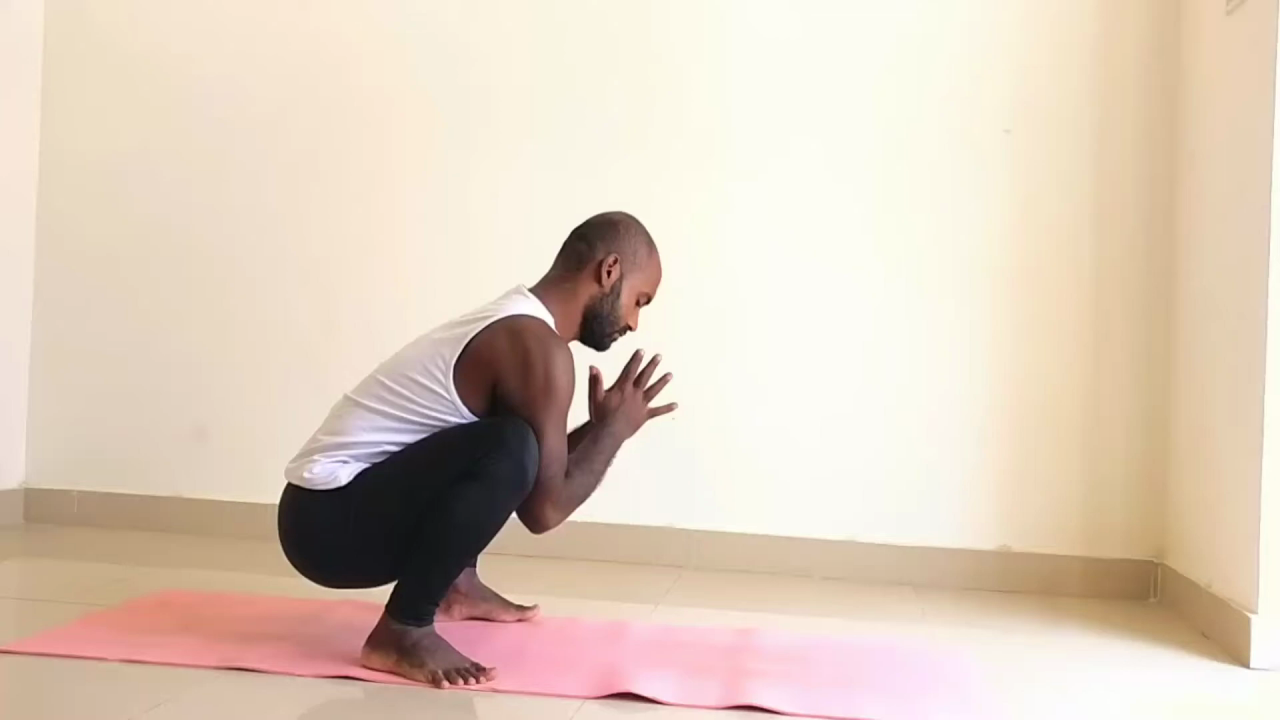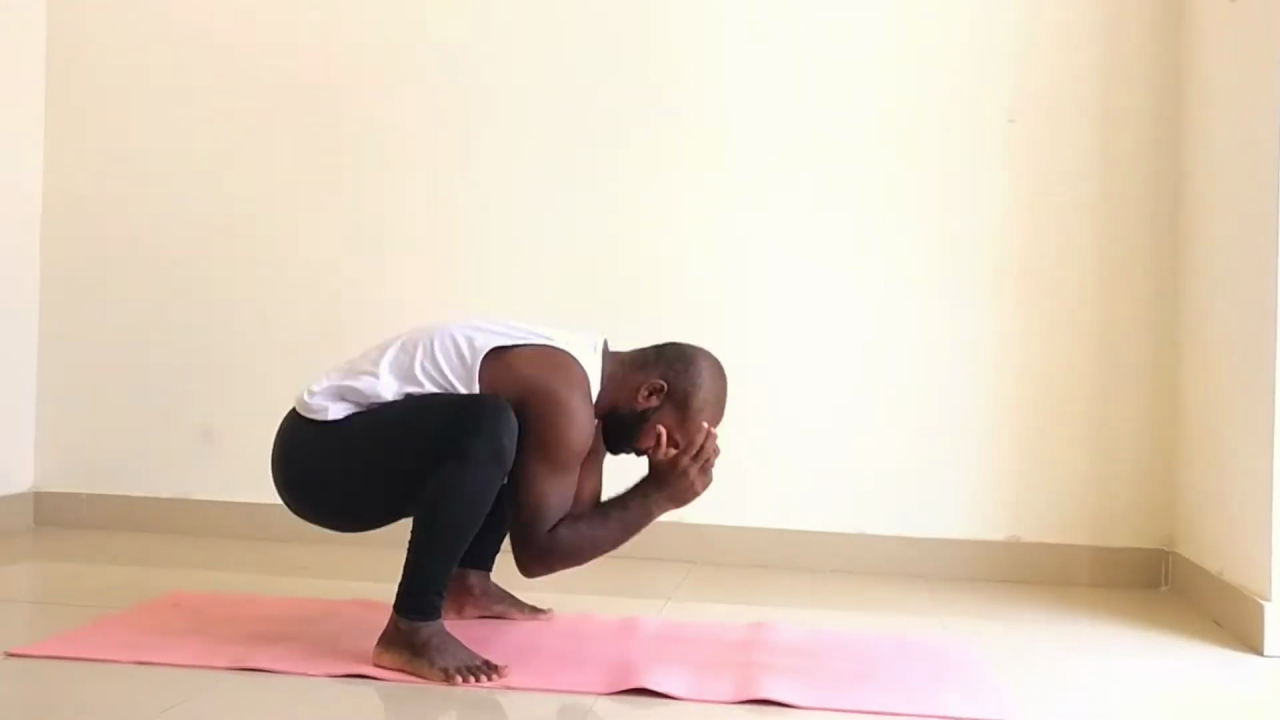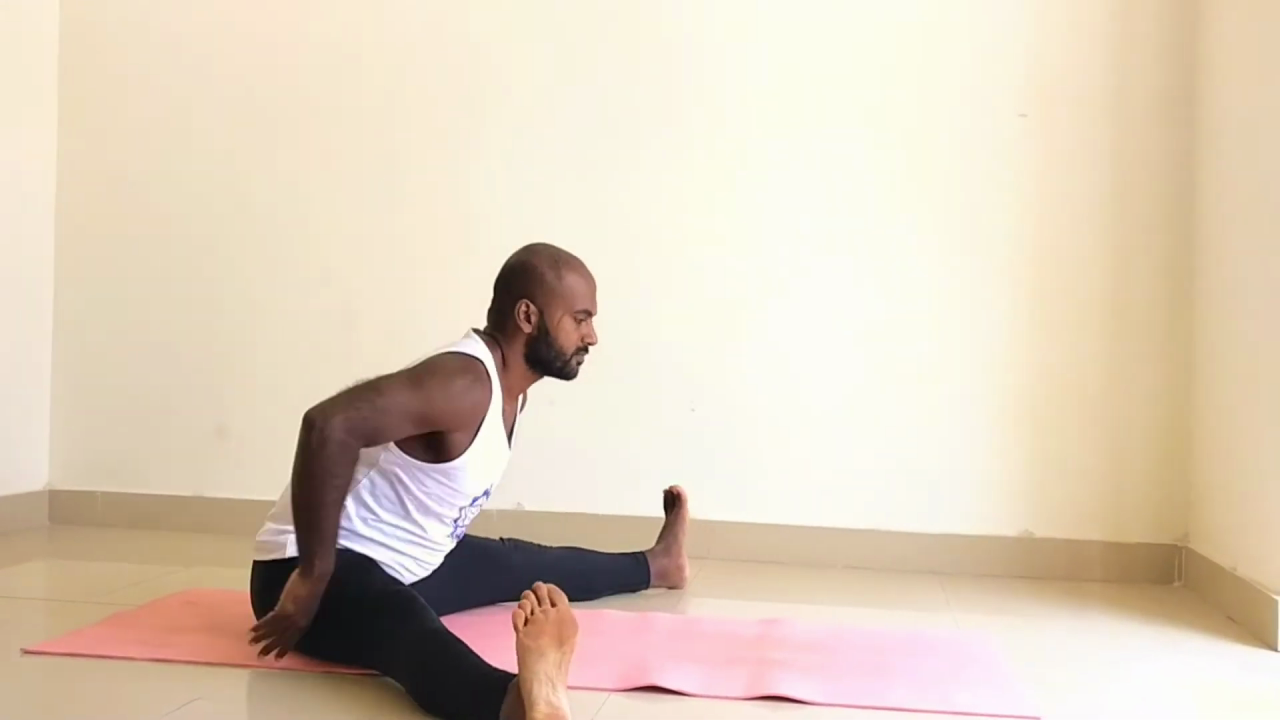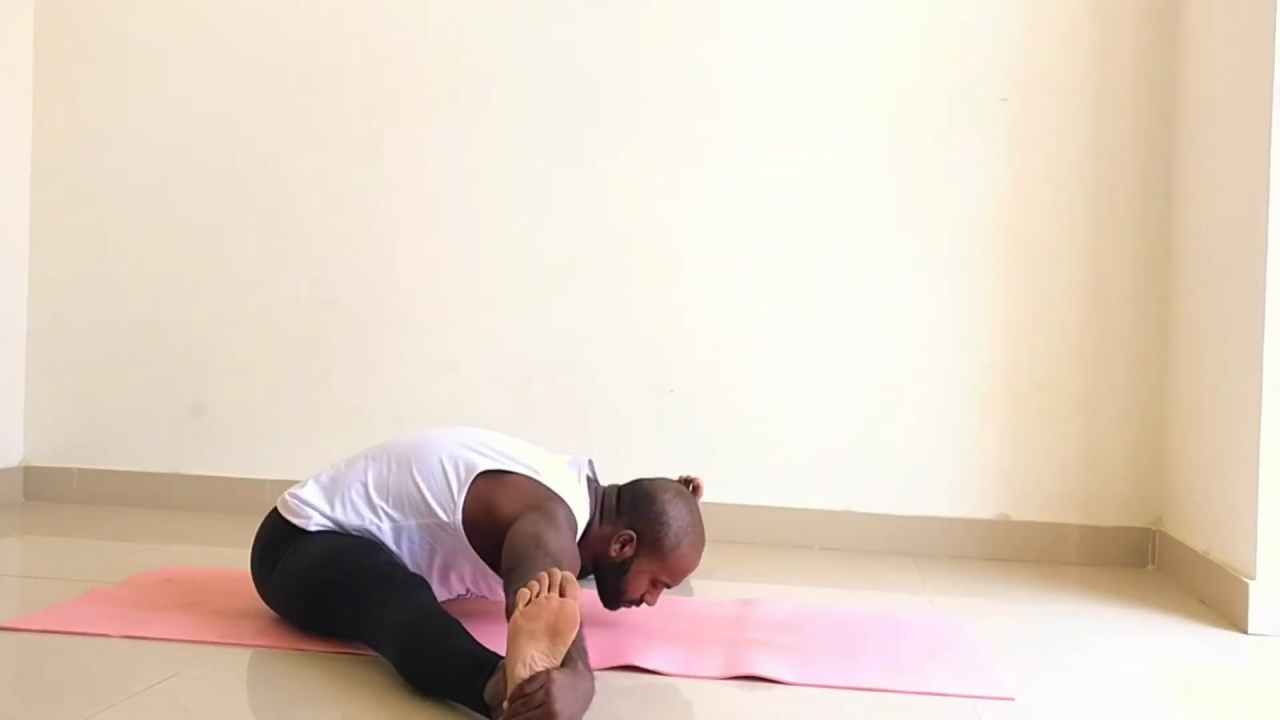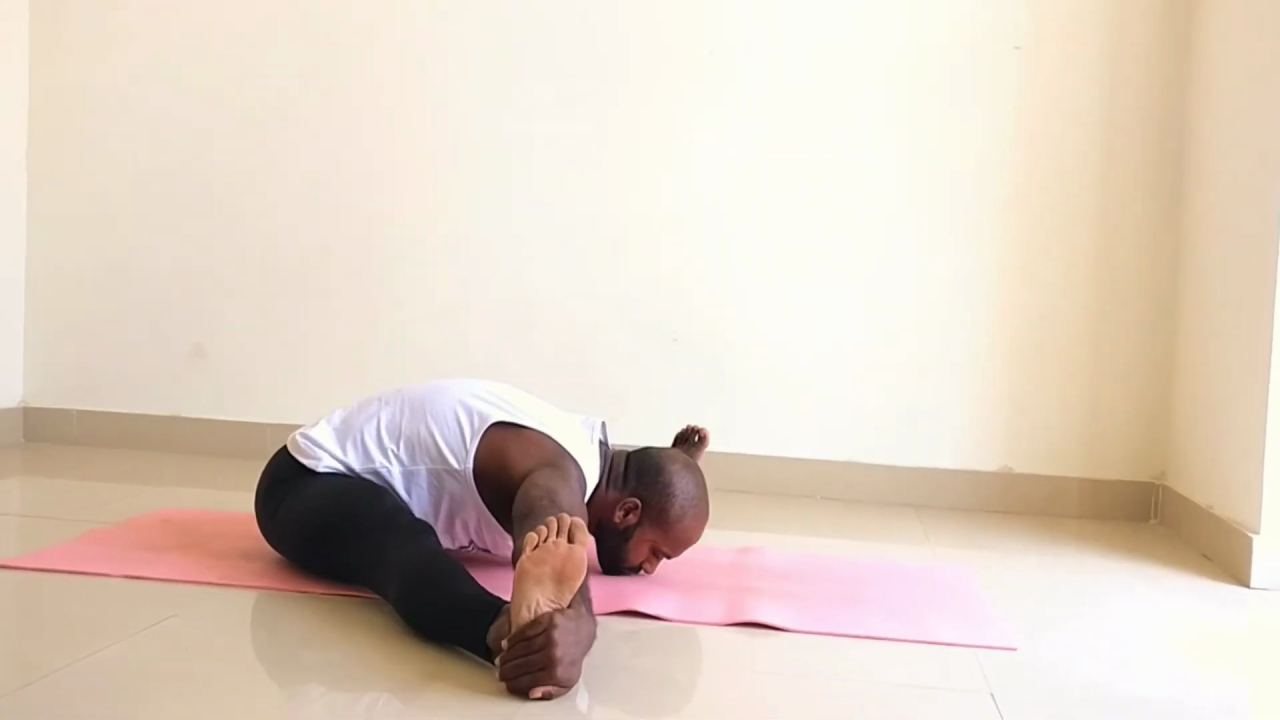
dt=1s
person 1, frame 1
left shoulder: (515, 326)
right shoulder: (537, 346)
left elbow: (543, 471)
right elbow: (543, 509)
left wrist: (603, 427)
right wrist: (614, 429)
left hip: (358, 504)
right hip: (330, 525)
right knee: (509, 449)
left ankle: (457, 585)
right ankle: (402, 632)
person 1, frame 2
left shoulder: (593, 383)
right shoulder: (566, 390)
left elbow: (587, 530)
right elbow: (537, 552)
left wrist: (660, 486)
right wrist: (658, 498)
right hip: (318, 448)
right knee: (491, 431)
left ankle: (467, 583)
right ankle: (413, 627)
person 1, frame 3
left shoulder: (506, 380)
right shoulder: (463, 382)
right elbow: (326, 426)
right wrist: (315, 572)
left hip: (400, 564)
right hip: (312, 568)
left knee: (512, 563)
right knee: (407, 625)
left ankle: (654, 568)
person 1, frame 4
left shoulder: (583, 492)
right shoulder: (550, 519)
right elbow: (539, 609)
left wrist: (673, 511)
right wrist: (576, 678)
left hip: (365, 533)
right hip: (304, 542)
right knee: (400, 599)
person 1, frame 5
left shoulder: (592, 449)
right shoulder: (559, 477)
right elbow: (553, 561)
left wrist: (672, 465)
right wrist: (575, 624)
left hip: (373, 465)
right hip: (308, 481)
right knee: (405, 544)
